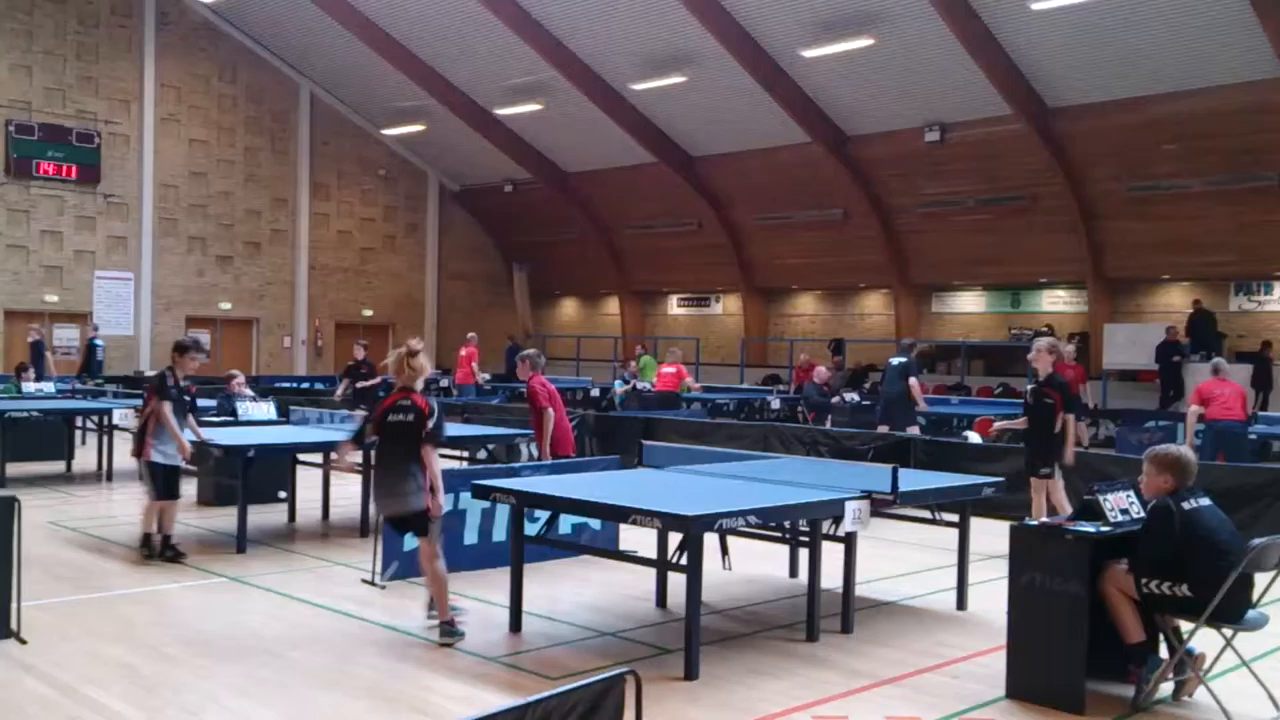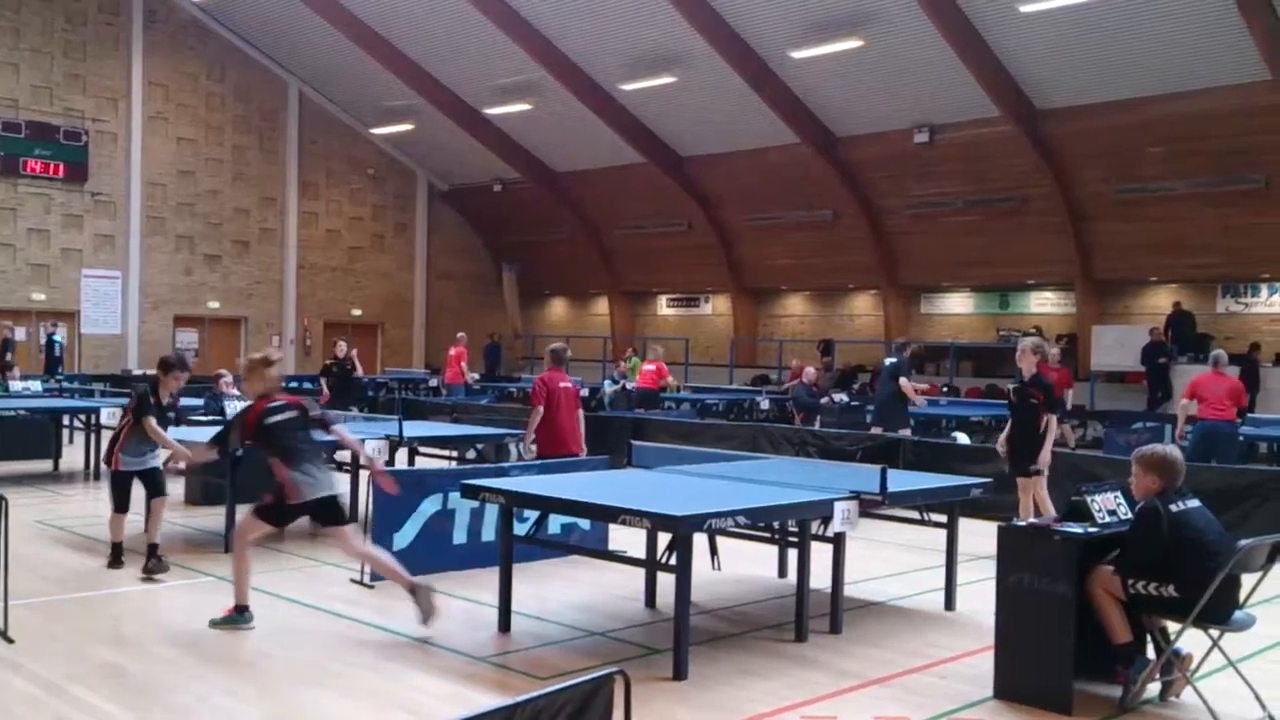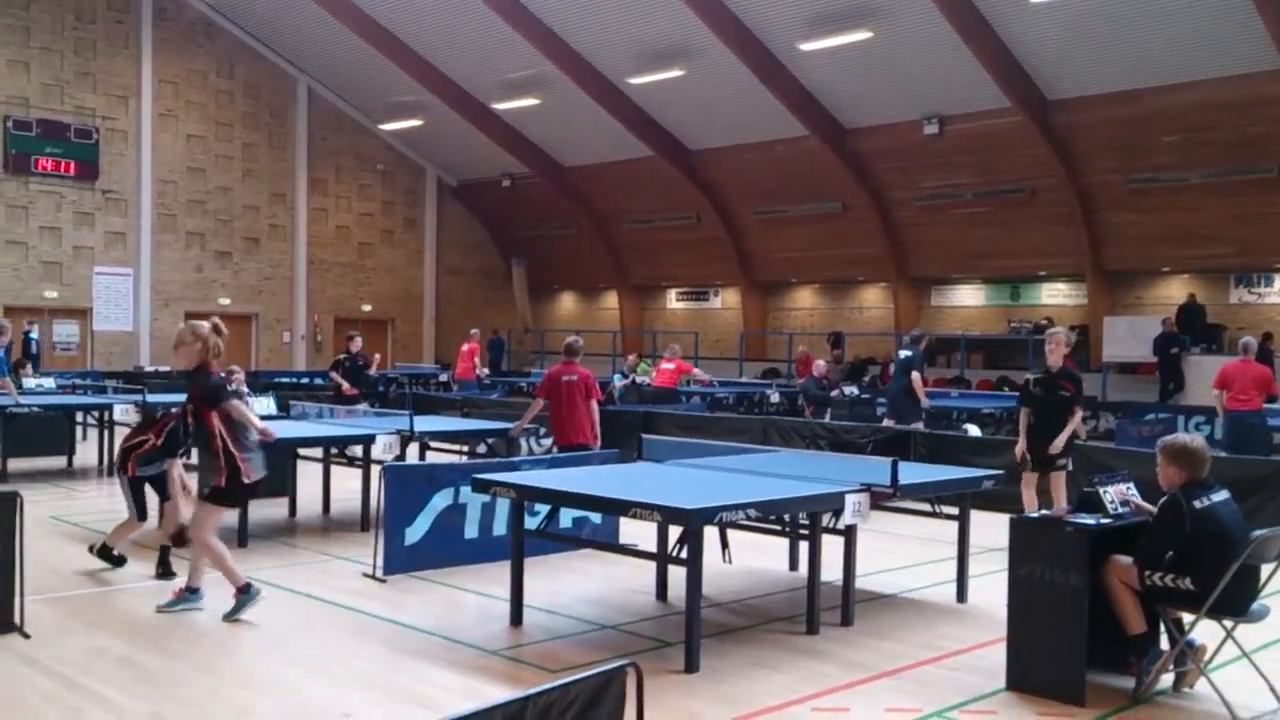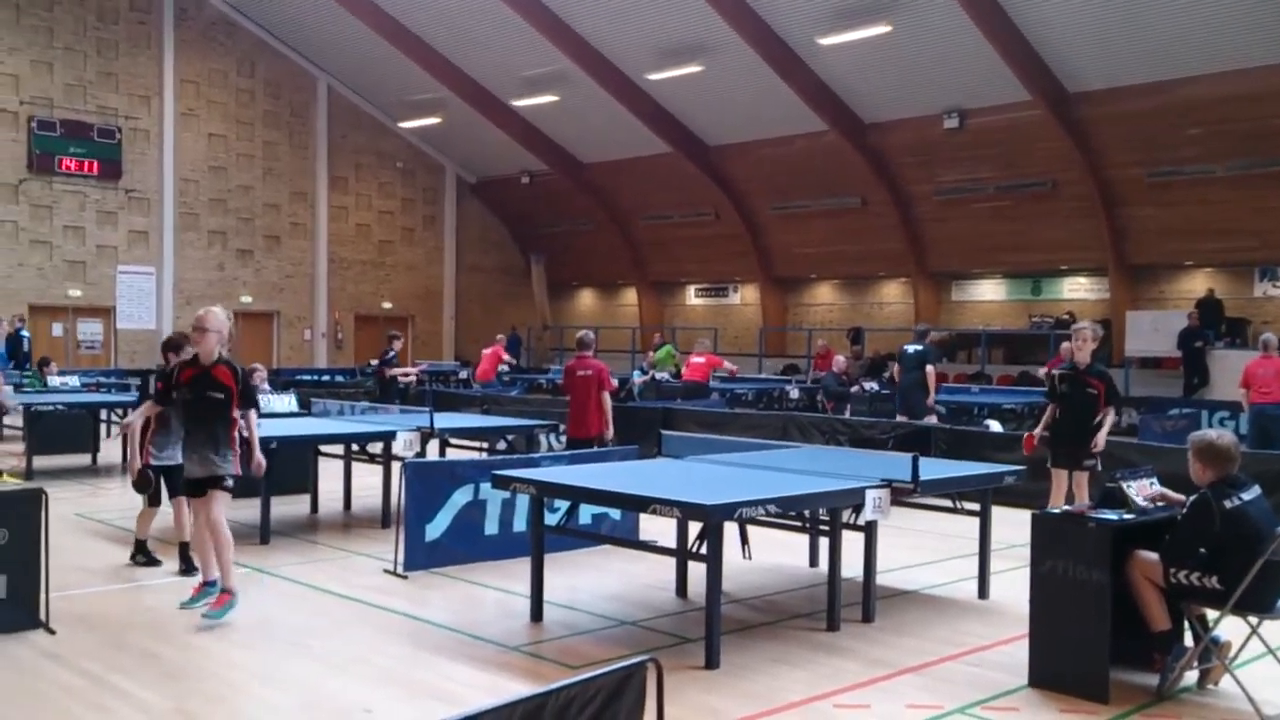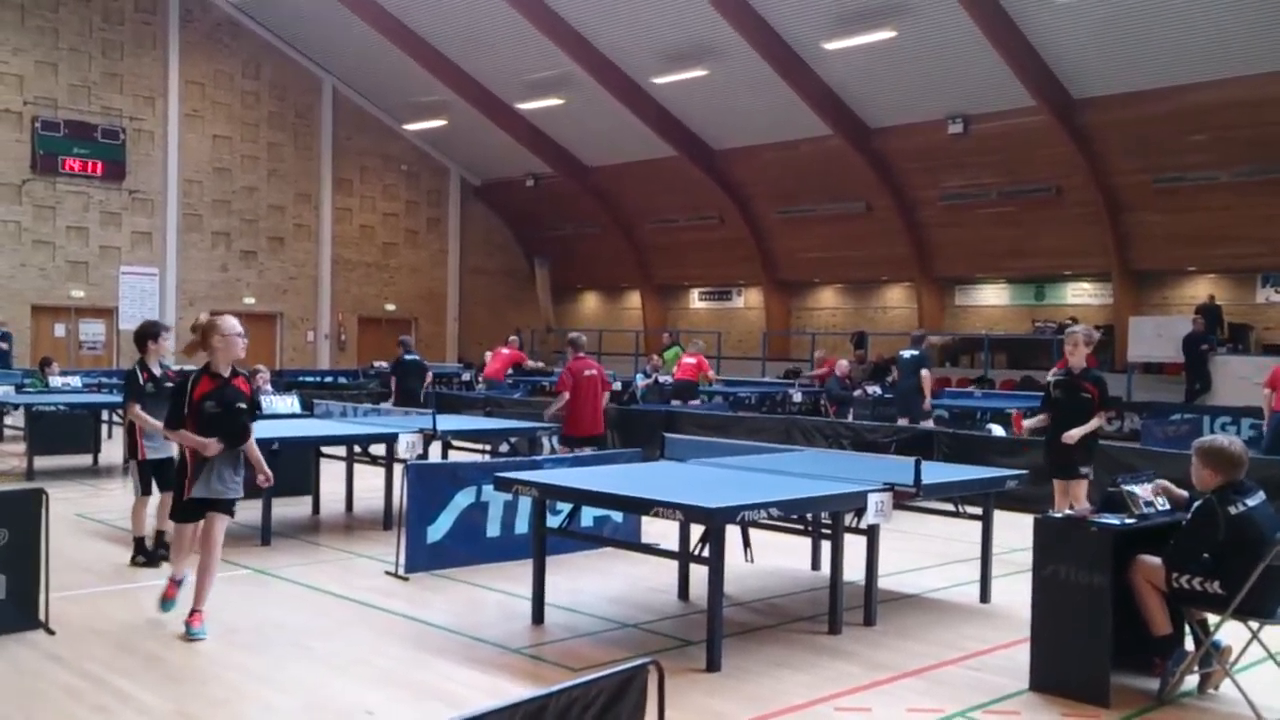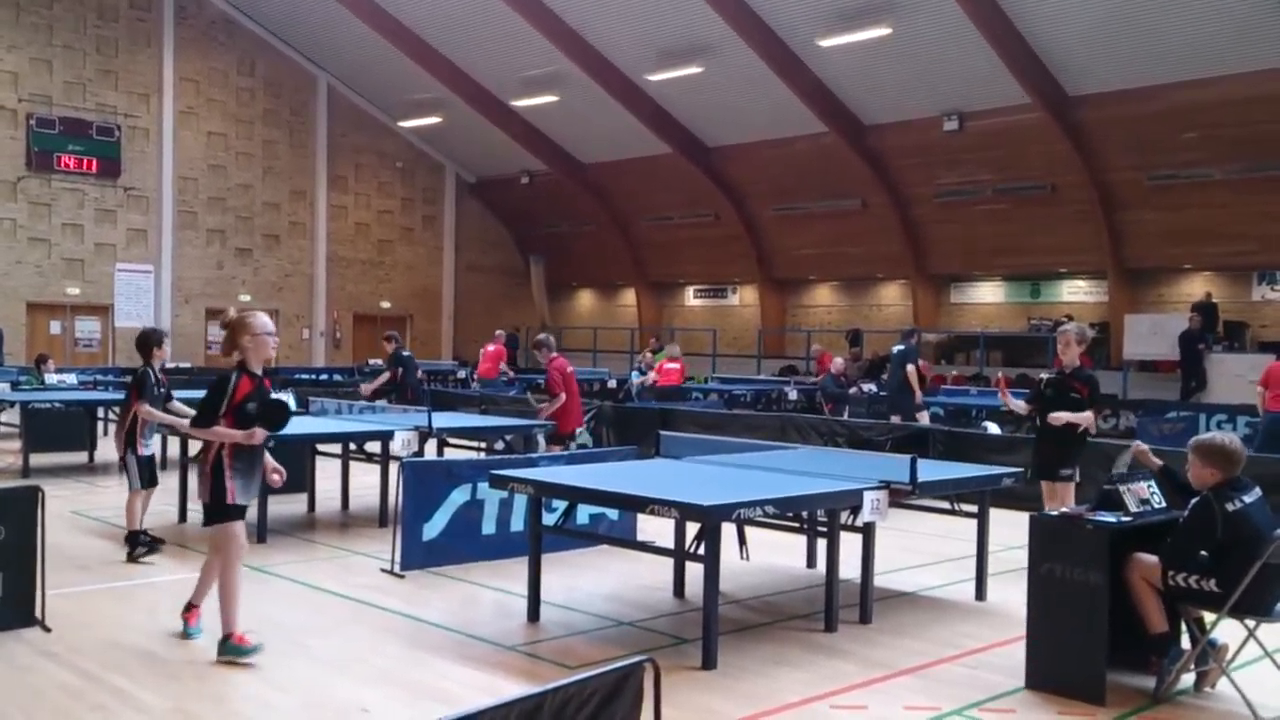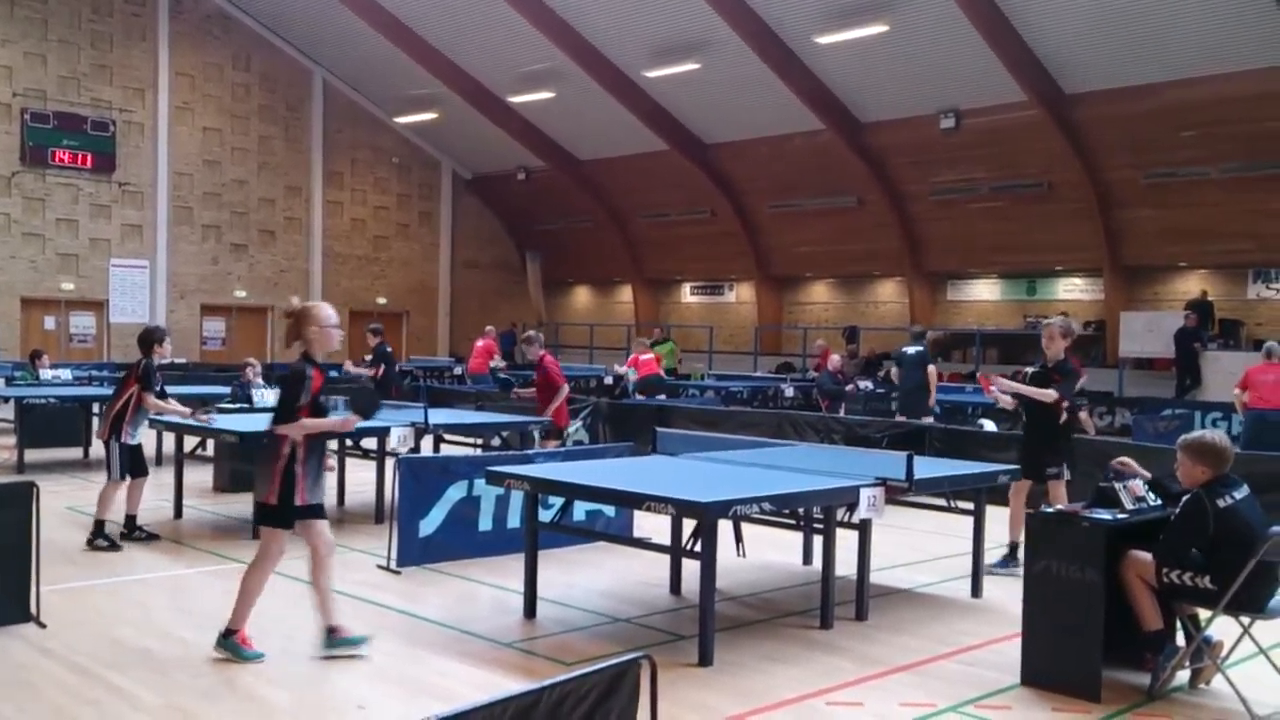
dt=0.4s
person 1, frame 1
left shoulder: (383, 406)
right shoulder: (428, 407)
left elbow: (354, 443)
right elbow: (429, 452)
left wrist: (341, 458)
right wrist: (439, 492)
left hip: (385, 493)
right hip: (412, 491)
left knee: (428, 542)
right knee: (434, 552)
left ankle: (436, 601)
right ankle: (447, 623)
person 1, frame 2
left shoulder: (248, 416)
right shoulder: (299, 404)
left elbow: (212, 451)
right elbow: (337, 431)
left wrist: (194, 455)
right wrist: (371, 461)
left hip: (293, 488)
right hip: (322, 483)
left knee: (242, 536)
right knee: (356, 547)
left ankle: (240, 612)
right ankle: (414, 587)
person 1, frame 3
left shoulder: (203, 379)
right shoulder: (205, 378)
left elbow: (232, 404)
left wrist: (256, 426)
left hip: (233, 467)
right hip: (225, 465)
left knee: (202, 533)
right knee: (198, 528)
left ankle: (245, 589)
right ankle: (191, 591)
person 1, frame 4
left shoulder: (233, 373)
right shoulder: (181, 370)
left elbow: (250, 411)
right elbow: (159, 400)
left wrist: (256, 450)
right wrist: (136, 417)
left hip: (223, 456)
right hip: (194, 455)
left knee: (214, 517)
right knee: (200, 522)
left ankle: (228, 591)
right ankle: (210, 580)
person 1, frame 5
left shoulder: (244, 384)
right shoulder: (192, 383)
right elbow: (171, 429)
left wrist: (259, 464)
right wrist: (199, 442)
left hip: (229, 475)
right hip: (195, 473)
left knee: (214, 543)
right knee: (184, 543)
left ankle: (196, 613)
right ankle: (175, 579)
person 1, frame 6
left shoulder: (263, 383)
right shoulder: (230, 381)
right elbow: (198, 427)
left wrist: (266, 461)
right wrist: (242, 436)
left hip: (245, 478)
right hip: (221, 476)
left knee: (222, 550)
right knee: (235, 550)
left ankle: (193, 607)
right ankle: (231, 638)
person 1, frame 7
left shoulder: (316, 372)
right shoulder: (301, 373)
right elbow: (284, 425)
left wrist: (319, 454)
right wrist: (336, 422)
left hip: (305, 477)
right hip: (286, 475)
left knee: (323, 548)
right knee: (271, 554)
left ankle: (332, 632)
right ankle: (232, 635)
person 2, frame 1
left shoulder: (1164, 508)
right shoulder: (1200, 501)
left elbow: (1140, 564)
left wrist: (1126, 564)
right wrist: (1132, 564)
left hip: (1209, 597)
right hip: (1235, 596)
left knee: (1111, 577)
right knee: (1153, 581)
left ankle: (1146, 665)
right ankle: (1182, 657)
person 2, frame 2
left shoulder: (1152, 510)
right shoulder: (1190, 502)
left elbow: (1127, 566)
left wrist: (1112, 564)
left hip: (1196, 598)
right hip: (1222, 597)
left knee: (1098, 578)
right knee: (1142, 581)
left ankle: (1133, 666)
right ankle: (1169, 657)
person 2, frame 3
left shoulder: (1176, 502)
right shoulder: (1218, 492)
left elbow: (1145, 558)
right wrist: (1151, 511)
left hip: (1213, 591)
right hip: (1240, 589)
left knee: (1113, 567)
right knee: (1161, 570)
left ankle: (1148, 655)
right ankle: (1183, 648)
person 2, frame 4
left shoulder: (1206, 501)
right shoulder: (1248, 488)
left elbow: (1172, 554)
right wrist: (1178, 500)
left hip: (1239, 589)
left knee: (1138, 562)
right knee: (1185, 567)
left ankle: (1172, 653)
right ankle: (1208, 645)
person 2, frame 5
left shoulder: (1210, 509)
right shoulder: (1252, 492)
left elbow: (1174, 558)
right wrist: (1176, 495)
left hip: (1241, 594)
left knee: (1140, 567)
right knee: (1186, 571)
left ankle: (1172, 656)
right ankle: (1208, 649)
person 2, frame 6
left shoulder: (1207, 506)
right shoulder: (1247, 489)
left elbow: (1172, 556)
right elbow: (1189, 486)
right wrist: (1154, 464)
left hip: (1238, 592)
left knee: (1136, 565)
right knee: (1182, 569)
left ankle: (1169, 655)
right ankle: (1204, 648)
person 2, frame 7
left shoulder: (1199, 502)
right shoulder: (1235, 486)
left elbow: (1165, 554)
right wrist: (1142, 474)
left hip: (1233, 589)
right hip: (1258, 585)
left knee: (1131, 563)
right knee: (1172, 568)
left ankle: (1163, 651)
right ankle: (1199, 645)
person 3, frame 1
left shoulder: (188, 388)
right shoulder: (164, 379)
right elbow: (165, 412)
left wrist: (201, 437)
right wrist: (181, 440)
left hip: (172, 450)
right hip: (152, 447)
left knee: (172, 498)
right knee: (157, 497)
left ankle: (166, 546)
right ankle: (146, 542)
person 3, frame 2
left shoulder: (175, 401)
right shoulder: (144, 395)
right elbow: (152, 428)
left wrist: (167, 452)
right wrist: (179, 450)
left hip: (149, 456)
right hip: (123, 456)
left knee: (160, 500)
right knee: (120, 511)
left ankle: (153, 556)
right ankle: (115, 551)
person 3, frame 3
left shoulder: (182, 421)
right shoulder: (175, 426)
right elbow: (172, 471)
left hip: (157, 461)
right hip: (133, 463)
left knee: (172, 505)
right knee: (139, 518)
left ankle: (164, 560)
right ankle: (102, 549)
person 3, frame 4
right shoulder: (153, 383)
right elbow: (136, 421)
right wrist: (134, 457)
left hip: (177, 454)
right hip: (151, 454)
left knee: (181, 501)
right knee: (152, 505)
left ankle: (185, 556)
right ankle: (139, 550)
person 3, frame 5
left shoulder: (168, 374)
right shoulder: (135, 375)
right elbow: (134, 412)
right wrist: (165, 429)
left hip: (164, 446)
right hip: (141, 446)
left knee: (168, 493)
right knee: (143, 496)
left ankle: (160, 544)
right ankle: (139, 550)
person 3, frame 6
left shoulder: (159, 377)
right shoulder: (145, 375)
left elbow: (171, 404)
right elbow: (142, 410)
left wrist: (198, 416)
right wrist: (176, 423)
left hip: (145, 441)
right hip: (132, 441)
left knee: (150, 486)
right knee: (138, 490)
left ankle: (135, 532)
right ankle: (134, 545)
person 3, frame 7
left shoulder: (153, 372)
right shoulder: (146, 367)
left elbow: (167, 402)
right elbow: (149, 402)
left wrist: (194, 415)
right wrist: (184, 412)
left hip: (131, 432)
right hip: (117, 430)
left knee: (140, 476)
right knee: (116, 480)
left ankle: (130, 527)
right ankle: (96, 533)
person 4, frame 1
left shoulder: (1061, 385)
right shoulder: (1032, 387)
left elbow: (1069, 419)
left wrist: (1069, 449)
right wrist: (1003, 425)
left hip: (1051, 447)
right hip: (1033, 447)
left knee: (1056, 494)
right knee: (1036, 492)
person 4, frame 2
left shoulder: (1045, 385)
right shoulder: (1015, 387)
left elbow: (1052, 420)
left wrist: (1047, 449)
right wrist: (1004, 435)
left hip: (1037, 449)
right hip: (1017, 447)
left knee: (1040, 492)
right knee: (1023, 492)
person 4, frame 3
left shoulder: (1073, 378)
right shoulder: (1033, 378)
left elbow: (1078, 412)
right elbow: (1025, 410)
left wrist: (1063, 437)
right wrist: (1021, 439)
left hip: (1059, 443)
right hip: (1035, 439)
left knee: (1058, 488)
right knee: (1027, 486)
person 4, frame 4
left shoulder: (1101, 375)
right shoulder: (1059, 373)
left elbow: (1110, 410)
left wrist: (1103, 433)
right wrist: (1041, 427)
left hip: (1086, 440)
right hip: (1060, 436)
left knee: (1080, 486)
right knee: (1059, 487)
person 4, frame 5
left shoulder: (1096, 380)
right shoulder: (1055, 379)
left elbow: (1101, 417)
right elbow: (1047, 415)
left wrist: (1080, 431)
right wrist: (1029, 423)
left hip: (1082, 445)
right hip: (1056, 444)
left knee: (1078, 497)
right knee: (1061, 496)
person 4, frame 6
left shoulder: (1088, 380)
right shoulder: (1047, 379)
left elbow: (1090, 416)
right elbow: (1027, 407)
left wrist: (1068, 416)
right wrist: (1010, 401)
left hip: (1070, 446)
right hip: (1044, 444)
left knee: (1065, 501)
right knee: (1049, 499)
person 4, frame 7
left shoulder: (1069, 371)
right shoulder: (1034, 371)
left elbow: (1051, 396)
right elbow: (1012, 403)
left wrist: (1014, 386)
right wrist: (998, 395)
left hip: (1055, 443)
right hip: (1030, 441)
left knee: (1057, 501)
right knee: (1016, 495)
right ankle: (1012, 555)
